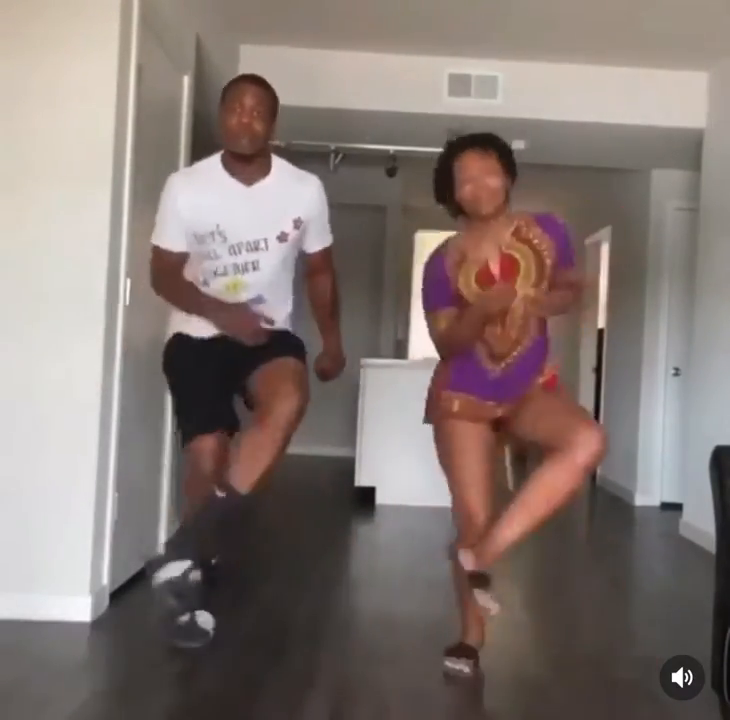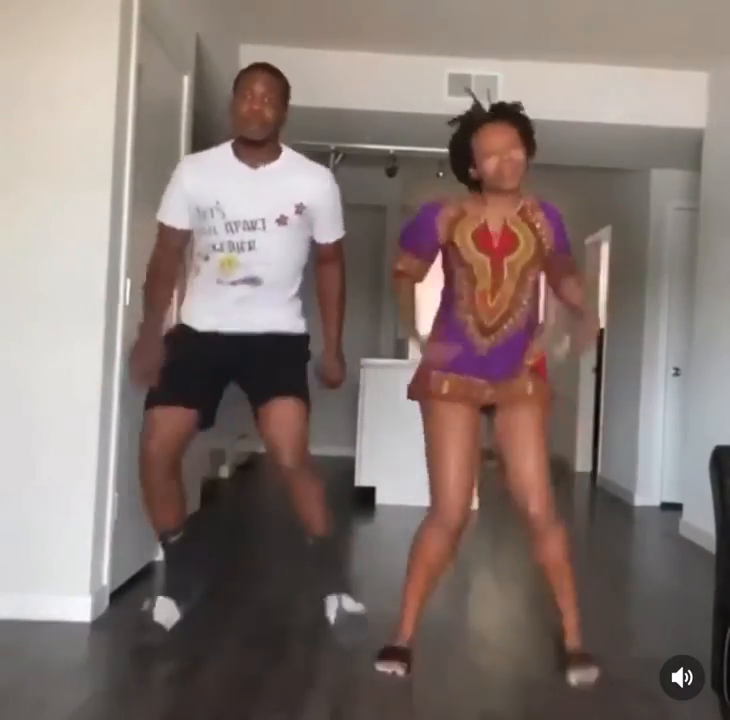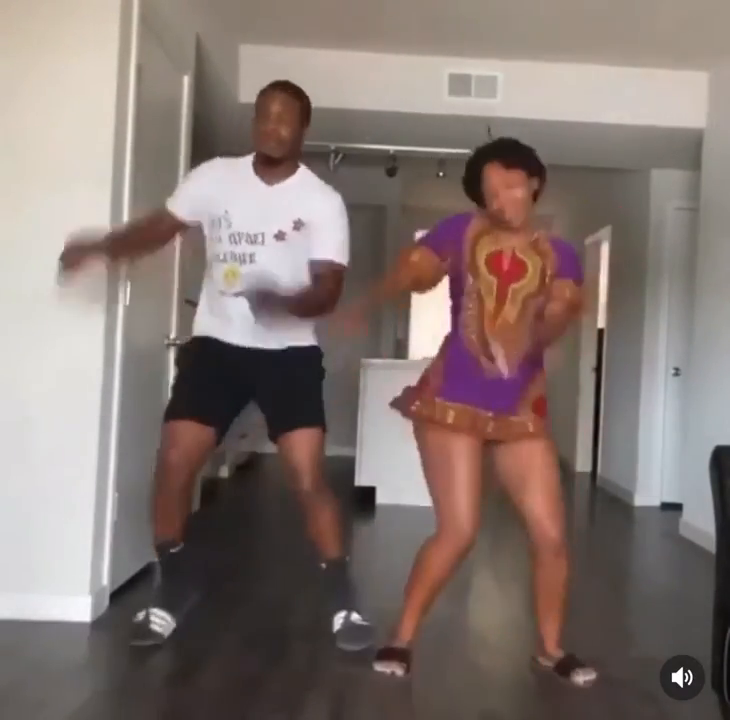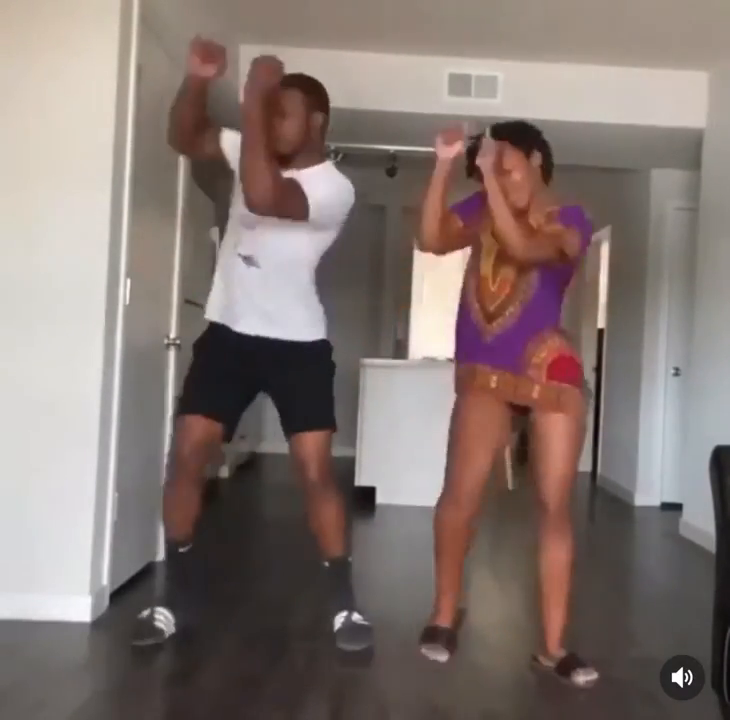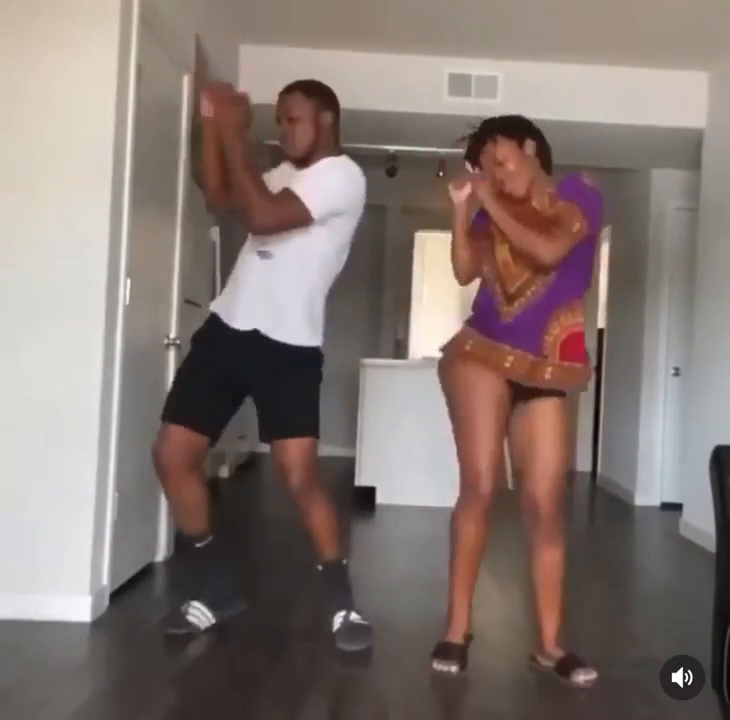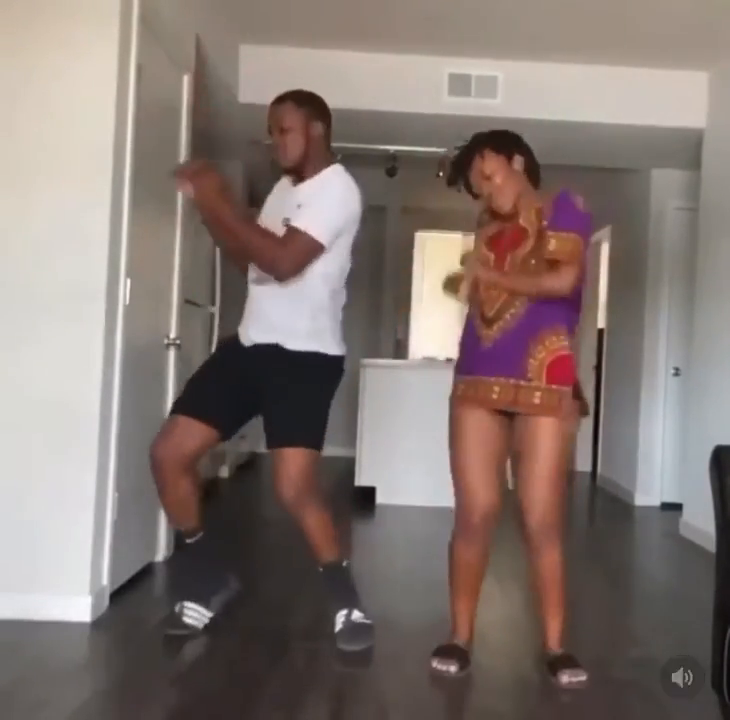
dt=0.2s
person 1, frame 1
left shoulder: (305, 190)
right shoulder: (186, 186)
left elbow: (320, 270)
right elbow: (164, 274)
left wrist: (332, 340)
right wrist: (223, 313)
left hip: (270, 333)
right hip: (202, 337)
left knee: (287, 395)
right knee: (204, 465)
left ankle: (188, 543)
right ankle: (195, 596)
person 1, frame 2
left shoulder: (314, 182)
right shoulder: (195, 171)
left elbow: (331, 263)
right elbow: (166, 256)
left wrist: (332, 343)
right wrist: (150, 337)
left hip: (275, 334)
right hip: (200, 332)
left knee: (291, 456)
right knee: (156, 450)
left ankle: (333, 583)
right ankle: (182, 576)
person 1, frame 3
left shoulder: (323, 203)
right shoulder: (215, 177)
left elbow: (329, 288)
right elbow: (160, 228)
left wrist: (288, 303)
right wrist: (105, 246)
left hip: (286, 352)
right hip: (214, 344)
left knee: (310, 478)
right knee: (174, 465)
left ankle: (342, 602)
right ankle: (176, 586)
person 1, frame 4
left shoulder: (333, 187)
right shoulder: (253, 148)
left elbow: (263, 198)
right elbow: (186, 140)
left wrist: (256, 109)
right wrist: (197, 81)
left hip: (296, 343)
right hip: (229, 333)
left knee: (315, 471)
right knee: (187, 457)
left ankle: (343, 600)
right ankle: (178, 590)
person 1, frame 5
left shoulder: (341, 175)
right shoulder: (288, 173)
left elbow: (260, 217)
right elbow: (220, 195)
left wrist: (234, 136)
right wrist: (214, 122)
left hip: (286, 346)
right hip: (227, 330)
left knee: (299, 477)
right knee: (172, 454)
left ankle: (343, 603)
right ankle: (217, 583)
person 1, frame 6
left shoulder: (335, 187)
right shoulder: (284, 190)
left elbow: (284, 262)
right elbow: (252, 260)
left wrist: (219, 202)
right wrist: (208, 203)
left hip: (305, 356)
right hip: (249, 344)
left knee: (294, 488)
right knee: (169, 455)
left ankle: (346, 602)
right ankle: (207, 576)
person 2, frame 1
left shoulder: (545, 232)
right shoulder: (446, 260)
left elbow: (571, 286)
right elbow: (442, 338)
left wrist: (559, 300)
right wrist: (483, 314)
left hip: (530, 389)
right hip: (462, 397)
left knee: (588, 441)
right knee: (472, 517)
left ankle: (481, 556)
right ankle: (469, 636)
person 2, frame 2
left shoulder: (546, 219)
right shoulder: (442, 218)
left elbow: (564, 279)
right elbow: (403, 278)
left wrist: (584, 320)
right wrist: (423, 337)
left hip: (520, 378)
right hip: (454, 377)
left knee: (540, 510)
right knee: (448, 512)
left ankle: (572, 639)
right ankle: (403, 637)
person 2, frame 3
left shoulder: (561, 256)
right shoulder: (463, 233)
left elbow: (560, 314)
right elbow: (409, 274)
left wrist: (526, 346)
right wrist: (365, 304)
left hip: (520, 409)
right hip: (451, 402)
left knee: (551, 536)
right knee: (456, 531)
left ankle: (552, 647)
right ankle: (400, 641)
person 2, frame 4
left shoulder: (569, 223)
right shoulder: (481, 207)
left elbow: (524, 250)
right elbow: (431, 241)
left wrist: (494, 186)
right wrist: (443, 170)
left hip: (548, 376)
right hip: (482, 372)
left knee: (554, 508)
right knee: (462, 493)
left ankle: (553, 645)
right ankle: (444, 615)
person 2, frame 5
left shoulder: (578, 193)
right shoulder: (492, 210)
left elbow: (548, 252)
right elbow: (464, 272)
left wrist: (494, 209)
right wrist: (462, 208)
left hip: (553, 359)
right hip: (484, 351)
left knee: (544, 509)
right knee: (477, 490)
left ankle: (550, 646)
right ankle: (456, 631)
person 2, frame 6
left shoulder: (565, 210)
right shoulder: (488, 230)
left elbow: (565, 280)
left wrist: (480, 286)
right wrist: (469, 285)
left hip: (540, 383)
right hip: (477, 380)
left knee: (541, 522)
right knee: (475, 515)
left ankle: (554, 644)
right ankle: (460, 636)
